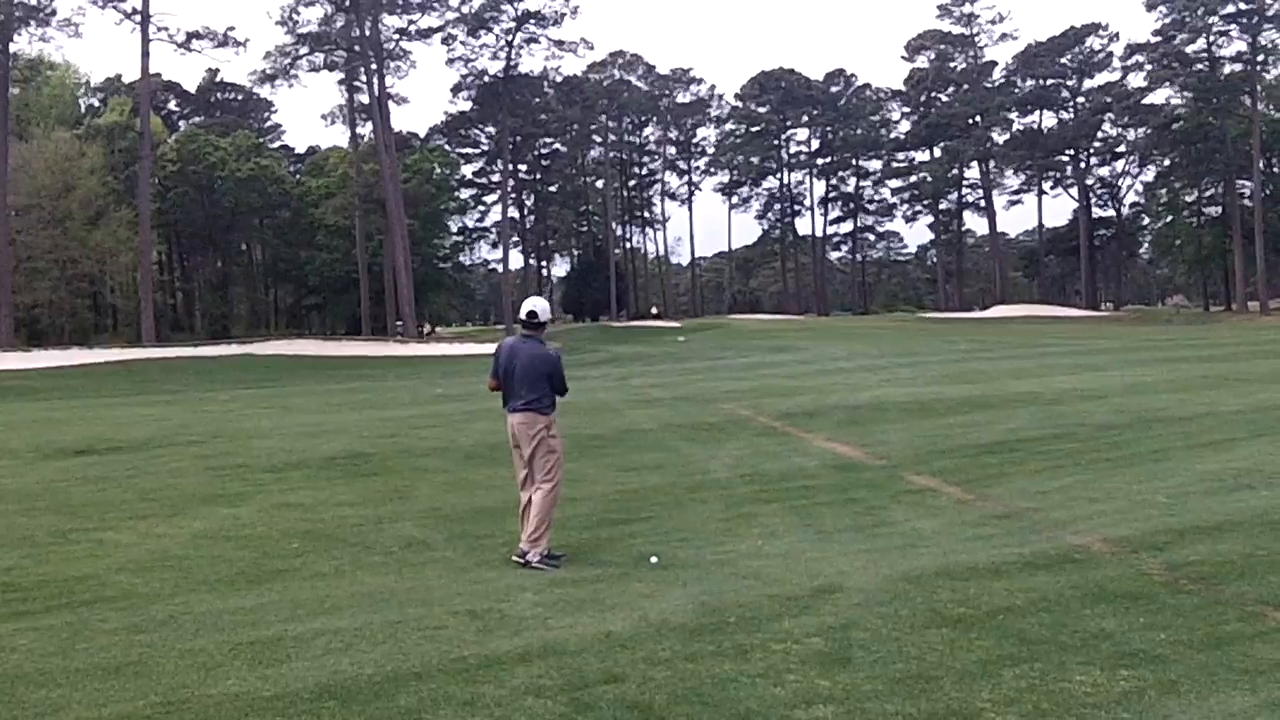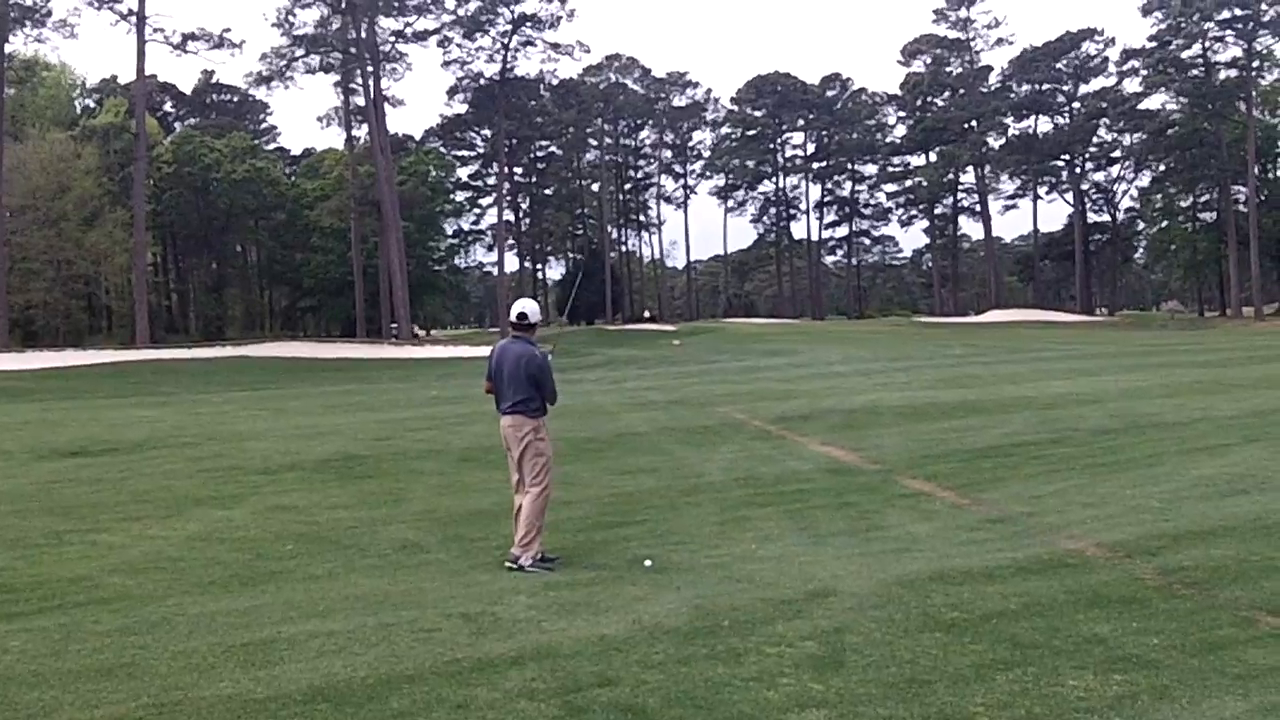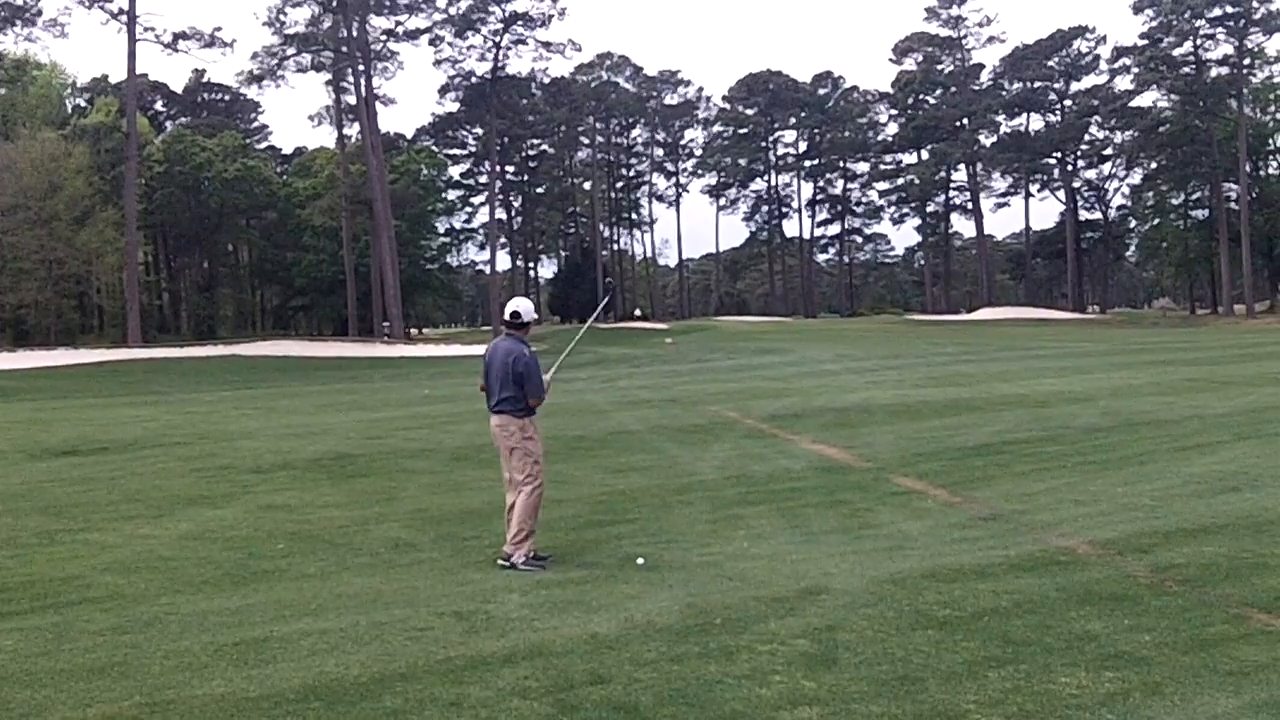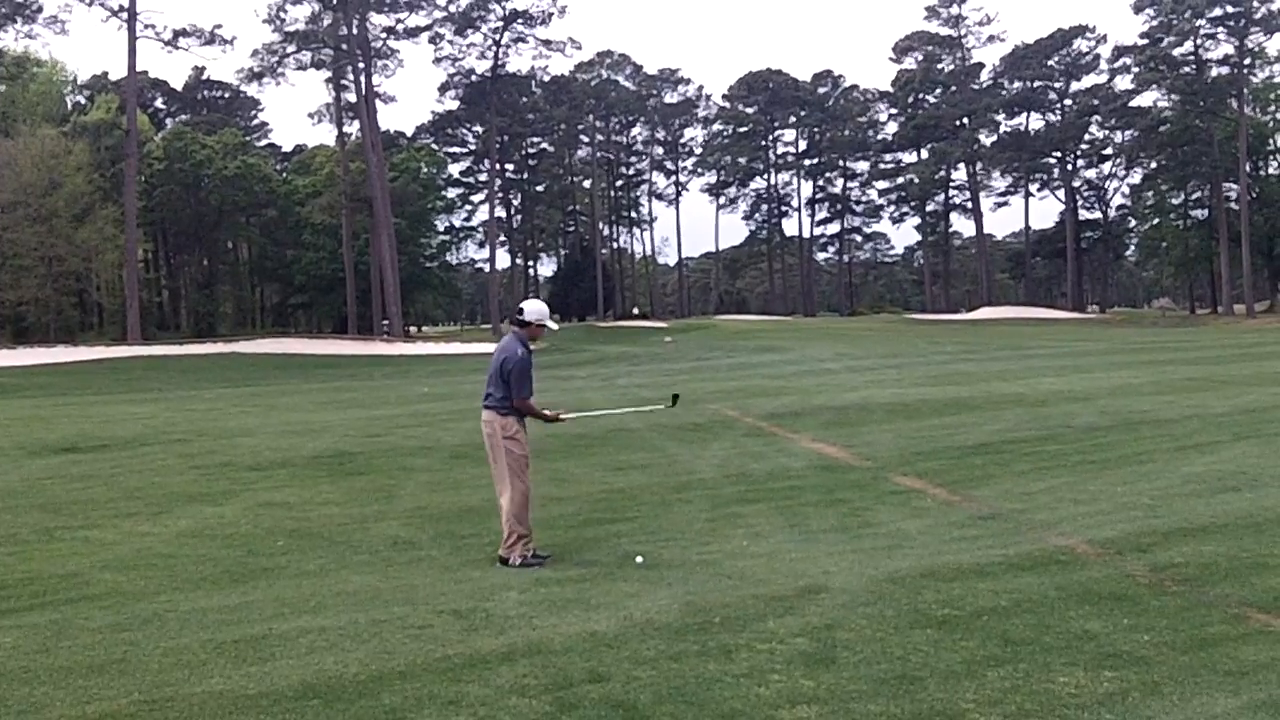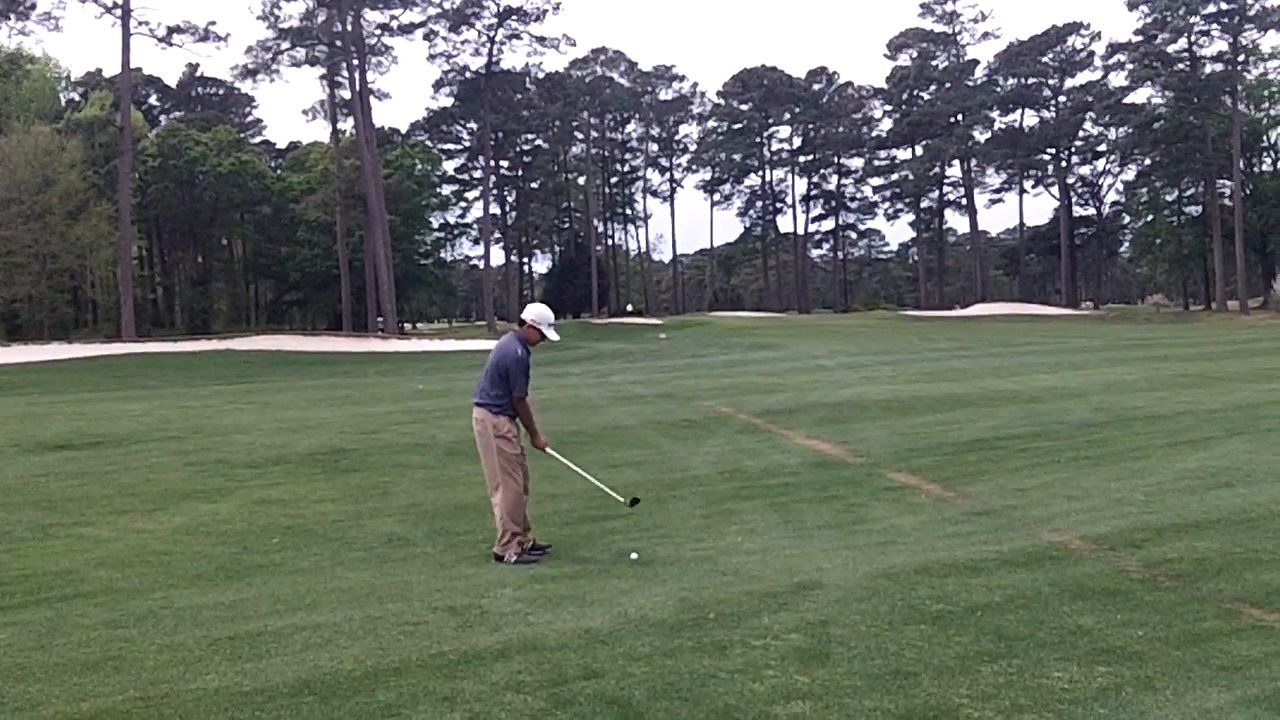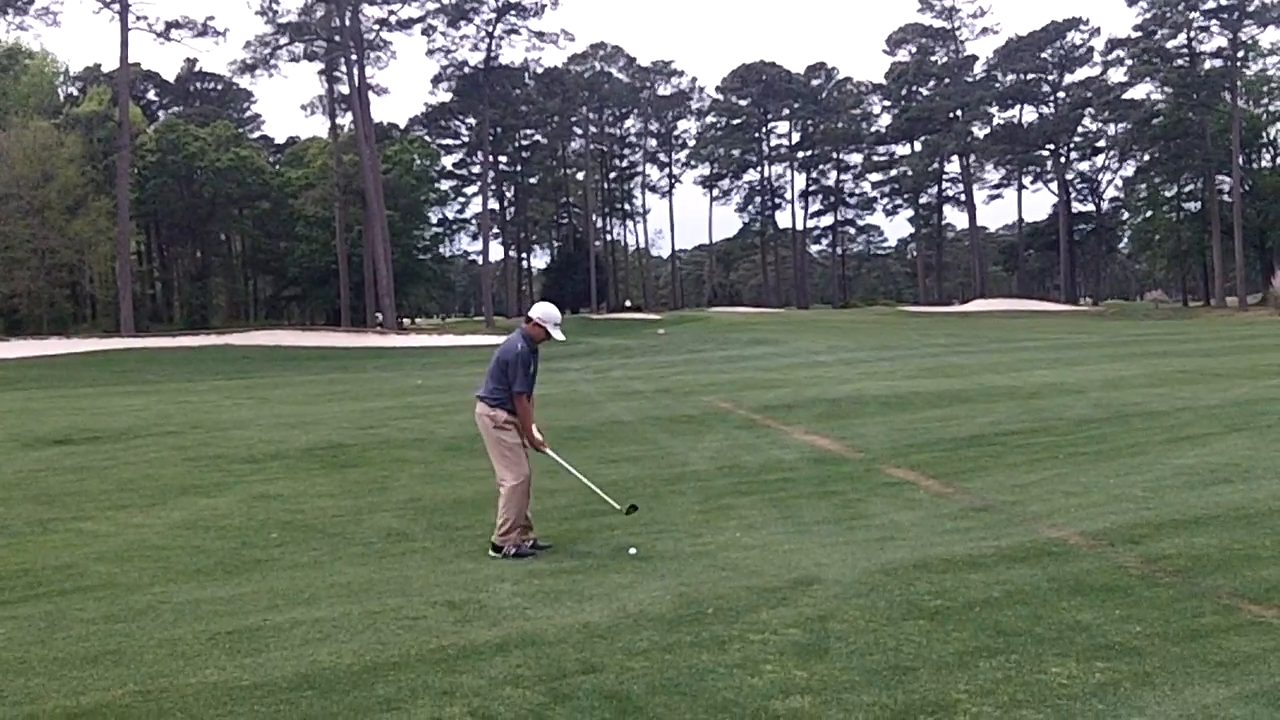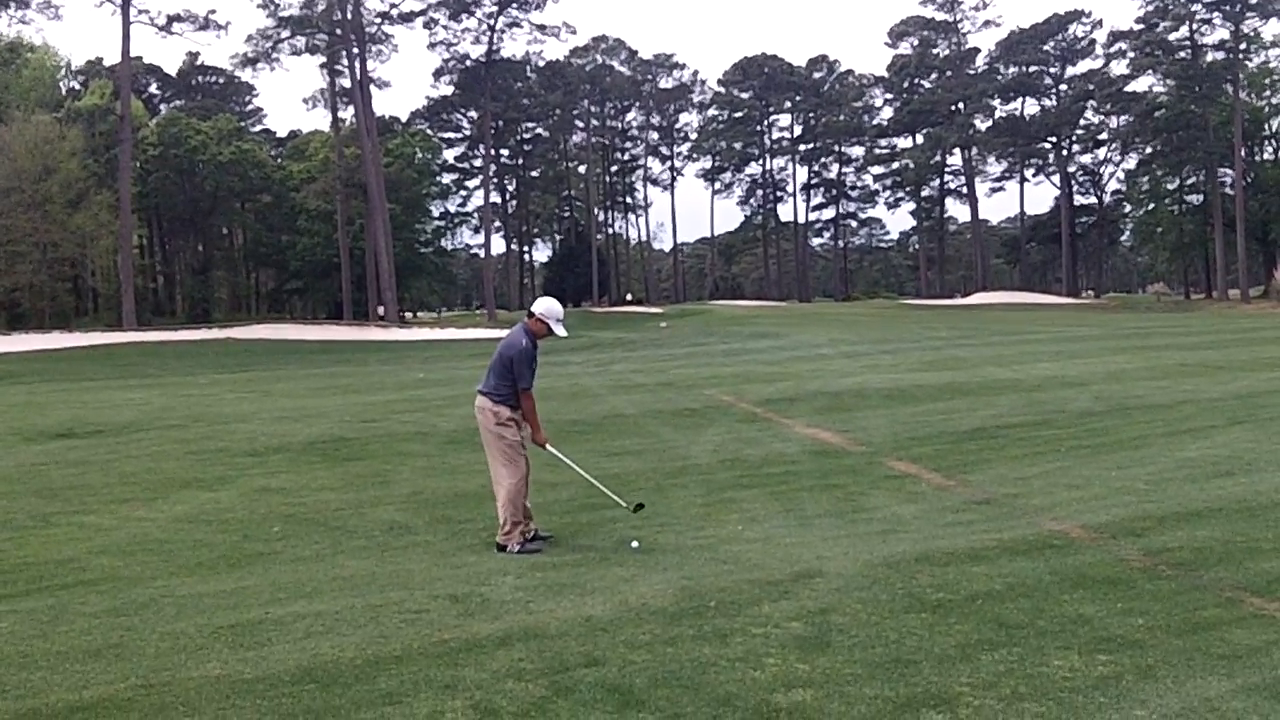
dt=0.4s
person 1, frame 1
left shoulder: (505, 347)
right shoulder: (549, 356)
left elbow: (493, 384)
right elbow: (561, 391)
left hip: (515, 420)
right hip: (539, 422)
left knee: (528, 486)
right knee: (547, 484)
left ankle: (532, 545)
right ankle: (531, 549)
person 1, frame 2
left shoulder: (498, 349)
right shoulder: (536, 356)
left elbow: (489, 387)
right elbow: (551, 399)
left hip: (507, 422)
right hip: (529, 425)
left knee: (522, 488)
right knee: (537, 488)
left ankle: (528, 548)
right ankle: (523, 554)
person 1, frame 3
left shoulder: (493, 347)
right shoulder: (524, 355)
left elbow: (485, 385)
right elbow: (535, 400)
right wrist: (543, 386)
left hip: (498, 420)
right hip: (517, 424)
left knee: (516, 487)
right knee: (530, 485)
left ankle: (519, 547)
right ankle: (515, 552)
person 1, frame 4
left shoulder: (508, 343)
right shoulder: (519, 354)
right elbow: (520, 402)
left wrist: (539, 412)
right wrist: (546, 416)
left hip: (498, 417)
right hip: (505, 422)
left knee: (513, 485)
right knee: (515, 487)
left ankle: (521, 546)
right ankle: (511, 553)
person 1, frame 5
left shoulder: (511, 343)
right shoulder: (517, 354)
right elbow: (520, 401)
left wrist: (530, 430)
right wrist: (535, 435)
left hip: (497, 418)
right hip: (495, 420)
left knee: (519, 481)
right knee: (508, 485)
left ankle: (522, 539)
right ankle: (506, 550)
person 1, frame 6
left shoulder: (528, 346)
right shoulder: (518, 350)
left elbow: (527, 394)
right elbow: (519, 398)
left wrist: (533, 427)
right wrist: (530, 435)
left hip: (506, 415)
right hip: (495, 415)
left knee: (521, 475)
right knee: (516, 476)
left ankle: (522, 536)
right ankle: (504, 541)
person 1, frame 7
left shoulder: (526, 338)
right shoulder: (521, 345)
left elbow: (524, 391)
right elbow: (525, 394)
left wrist: (530, 424)
right wrist: (537, 431)
left hip: (504, 409)
right hip: (496, 410)
left knee: (519, 470)
right knee: (511, 474)
left ankle: (524, 528)
right ankle: (508, 540)
